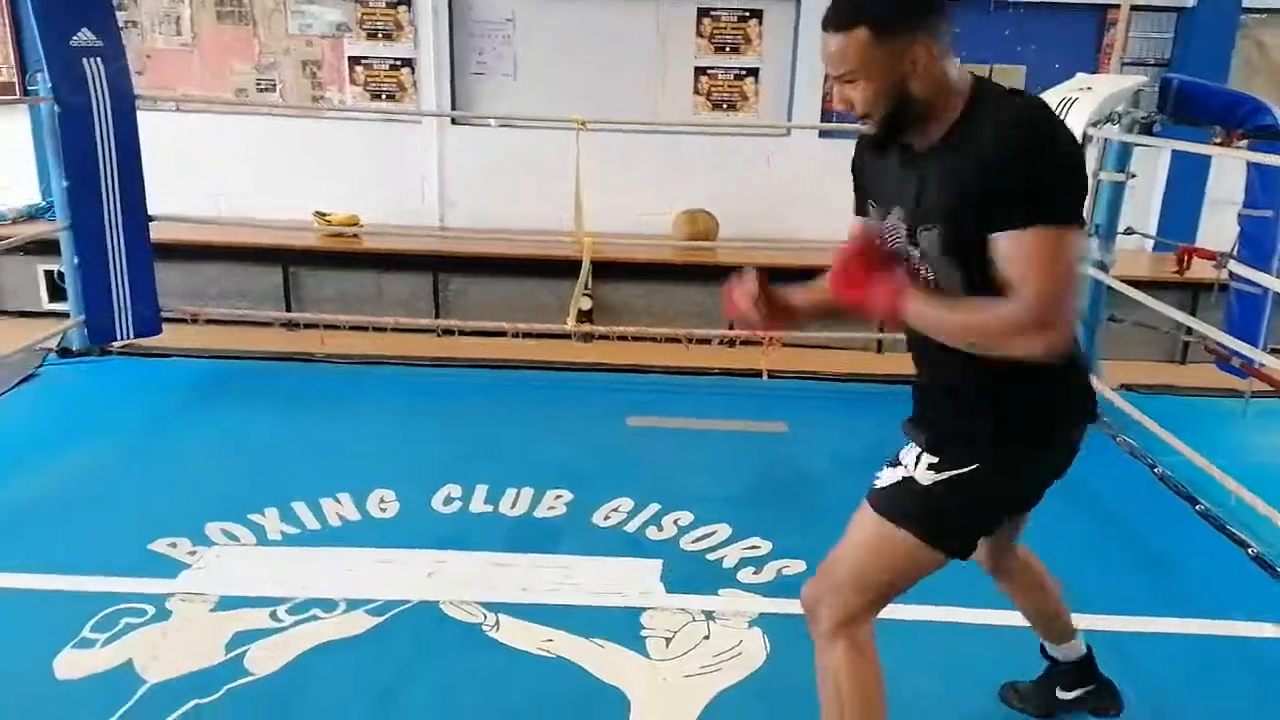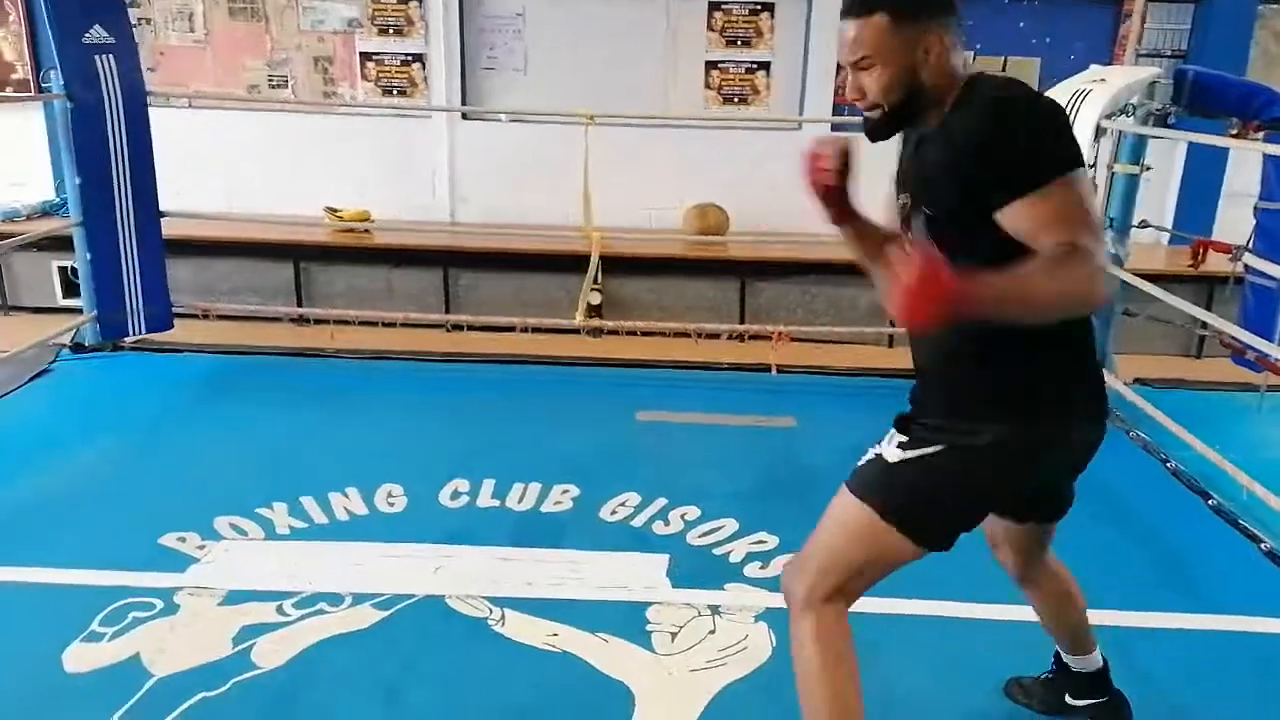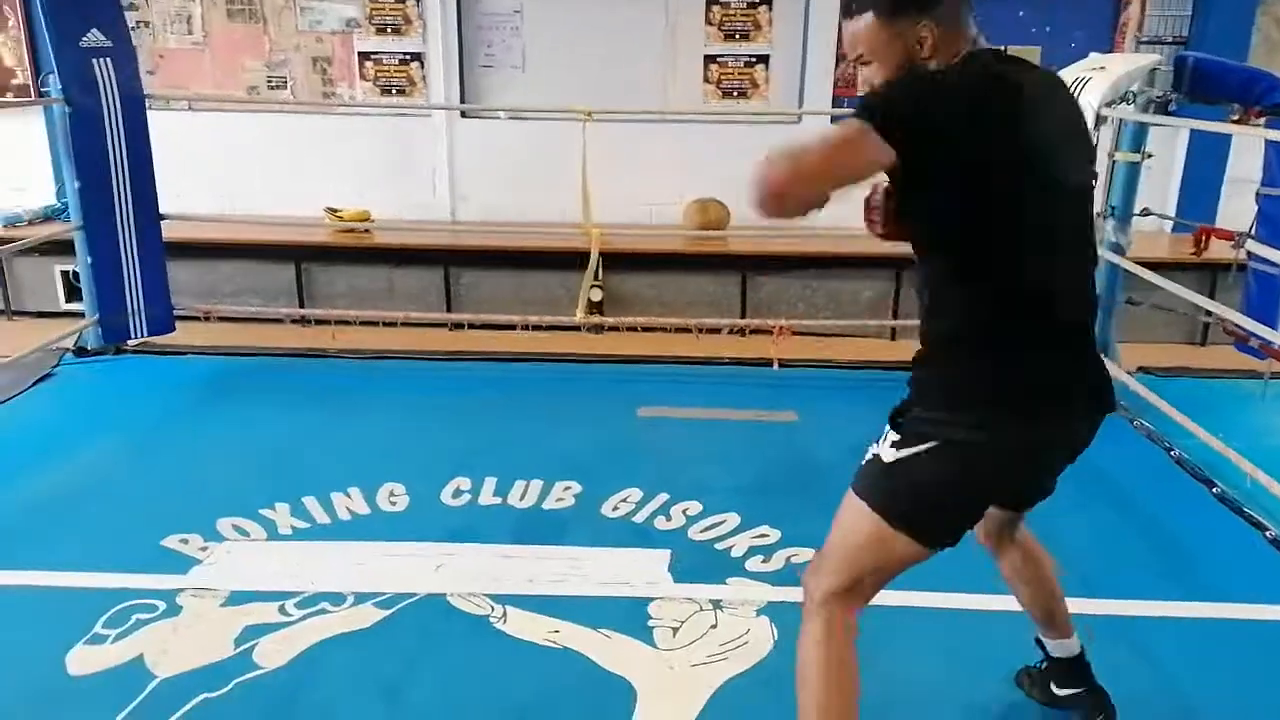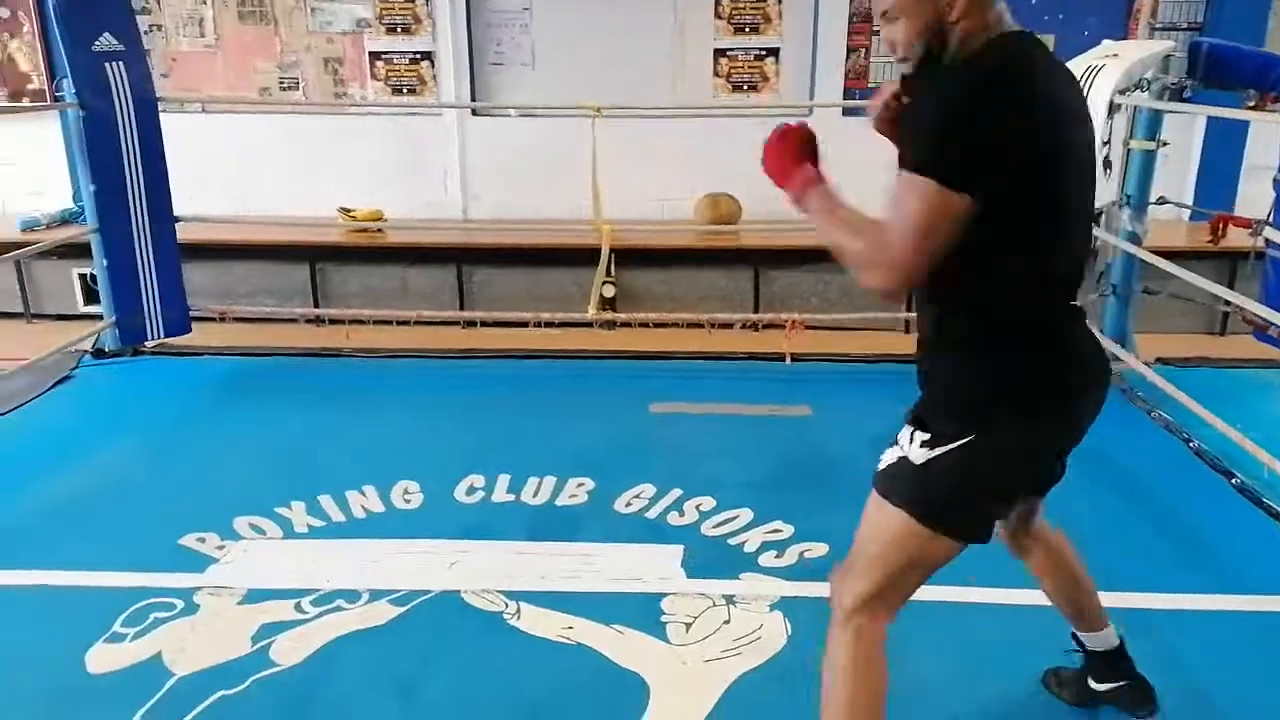
dt=0.1s
person 1, frame 1
left shoulder: (1016, 138)
right shoulder: (881, 152)
left elbow: (1041, 328)
right elbow: (861, 278)
left wrist: (893, 295)
right wrist: (781, 306)
left hip: (996, 428)
right hip: (1027, 413)
left knee: (833, 609)
right knee: (996, 549)
person 1, frame 2
left shoulder: (1000, 119)
right shoulder: (917, 139)
left elbow: (1082, 273)
right elbow: (901, 273)
left wrist: (962, 292)
right wrist: (840, 206)
left hip: (979, 417)
right hip: (1061, 406)
left knee: (811, 591)
right knee: (1024, 551)
person 1, frame 3
left shoulder: (947, 98)
right shoulder: (1036, 91)
left elbow: (777, 193)
left wrist: (810, 170)
right wrist: (913, 209)
left hip: (975, 410)
right hip: (1064, 400)
left knee: (825, 599)
right knee: (1000, 531)
person 1, frame 4
left shoulder: (980, 91)
right shoulder: (1024, 69)
left elbow: (888, 267)
left wrist: (797, 179)
right wrist: (906, 125)
left hip: (988, 403)
right hip: (1049, 383)
left knee: (856, 601)
right knee: (1017, 521)
